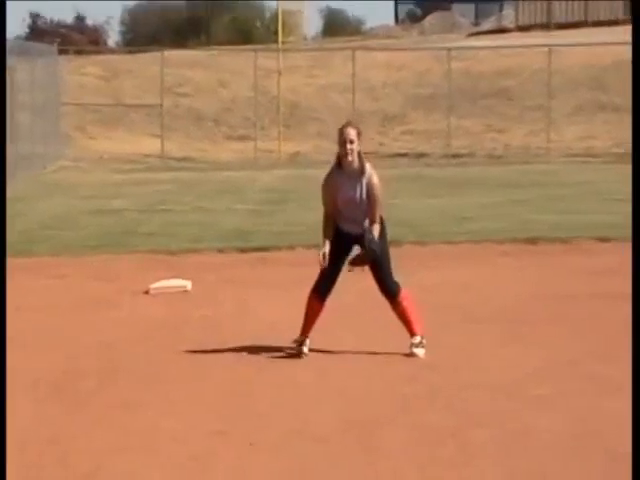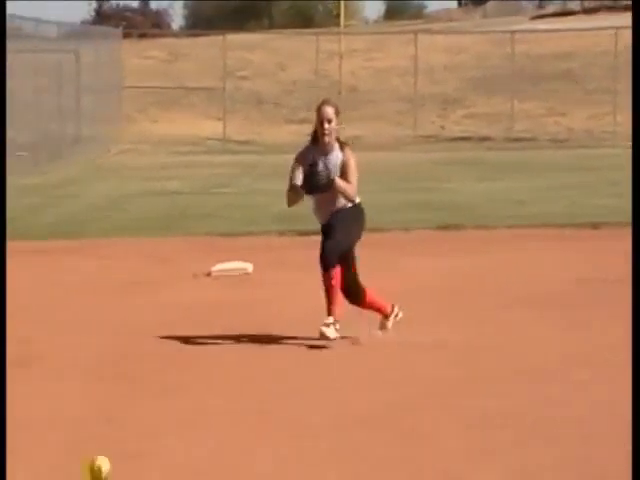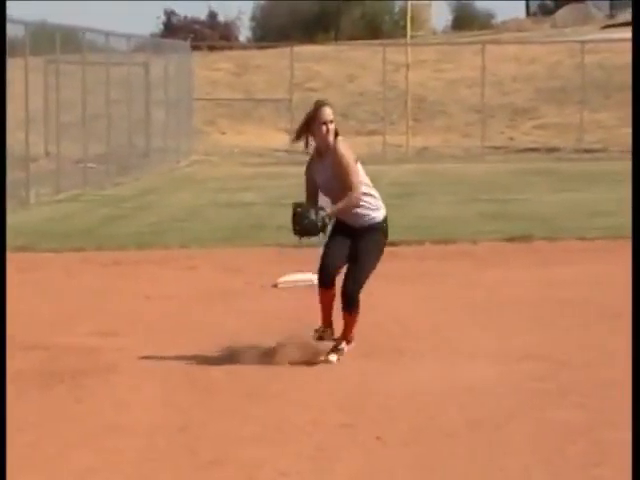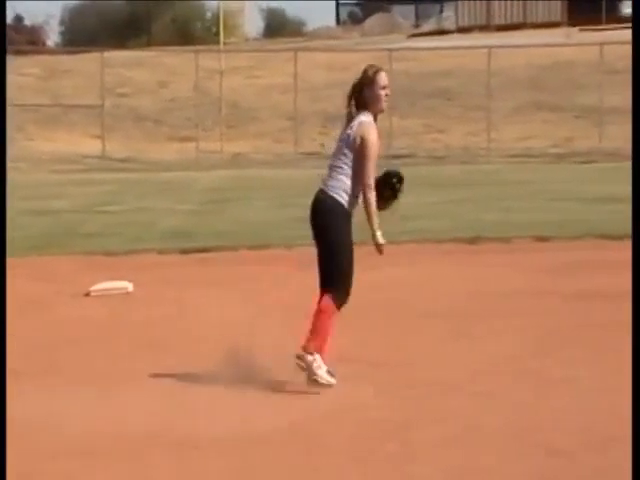
dt=1s
person 1, frame 1
left shoulder: (371, 178)
right shoulder: (332, 179)
left elbow: (375, 220)
right elbow: (329, 216)
left wrist: (373, 244)
right wrist: (326, 244)
left hip: (369, 230)
right hip: (343, 231)
left knee: (387, 284)
right knee: (324, 281)
left ankle: (417, 336)
right ankle: (304, 336)
person 1, frame 2
left shoulder: (345, 155)
right shoulder: (305, 155)
left elbow: (352, 193)
right elbow: (290, 200)
left wrist: (331, 179)
right wrist: (299, 185)
left hip: (349, 215)
right hip: (327, 221)
left knee: (329, 254)
right knee: (352, 292)
left ankle: (332, 319)
right ankle: (388, 310)
person 1, frame 3
left shoulder: (341, 151)
right shoulder: (311, 164)
left elbow: (356, 195)
right elbow: (311, 202)
left wrist: (331, 211)
left hip: (373, 225)
right hip: (345, 225)
left knee: (350, 287)
right knee: (326, 271)
left ankle: (346, 340)
right ankle: (327, 327)
person 1, frame 4
left shoulder: (356, 123)
right shoulder: (367, 127)
right elbow: (366, 182)
right wrist: (375, 229)
left hip: (330, 208)
right hip: (333, 208)
left knee: (335, 286)
right knee: (337, 286)
left ankle: (317, 359)
right ankle: (310, 353)
